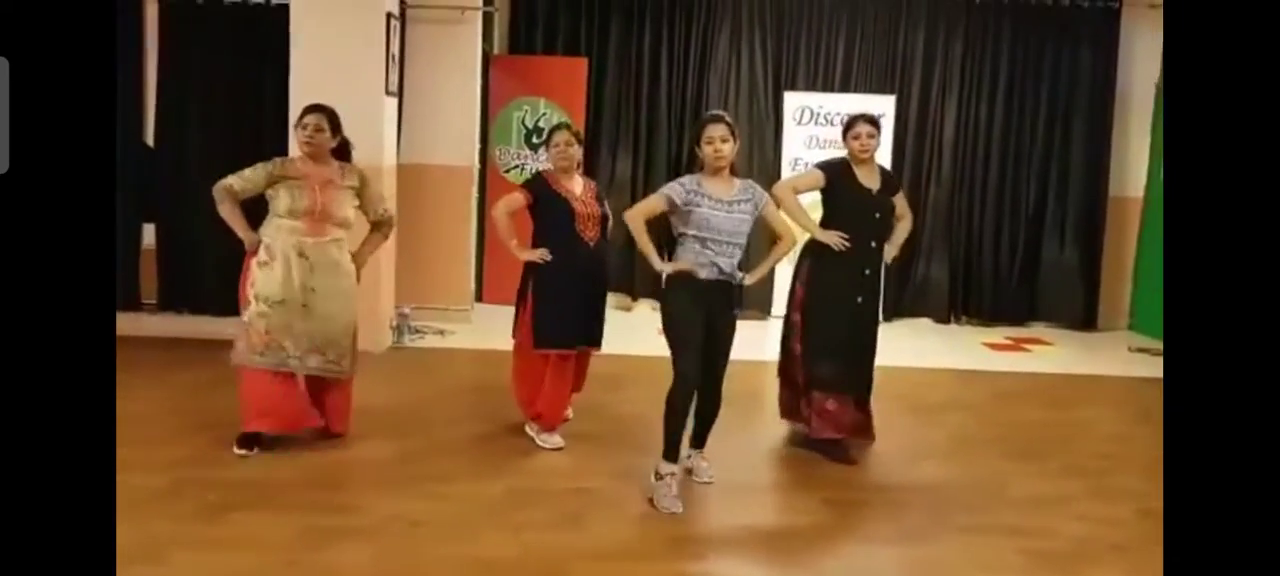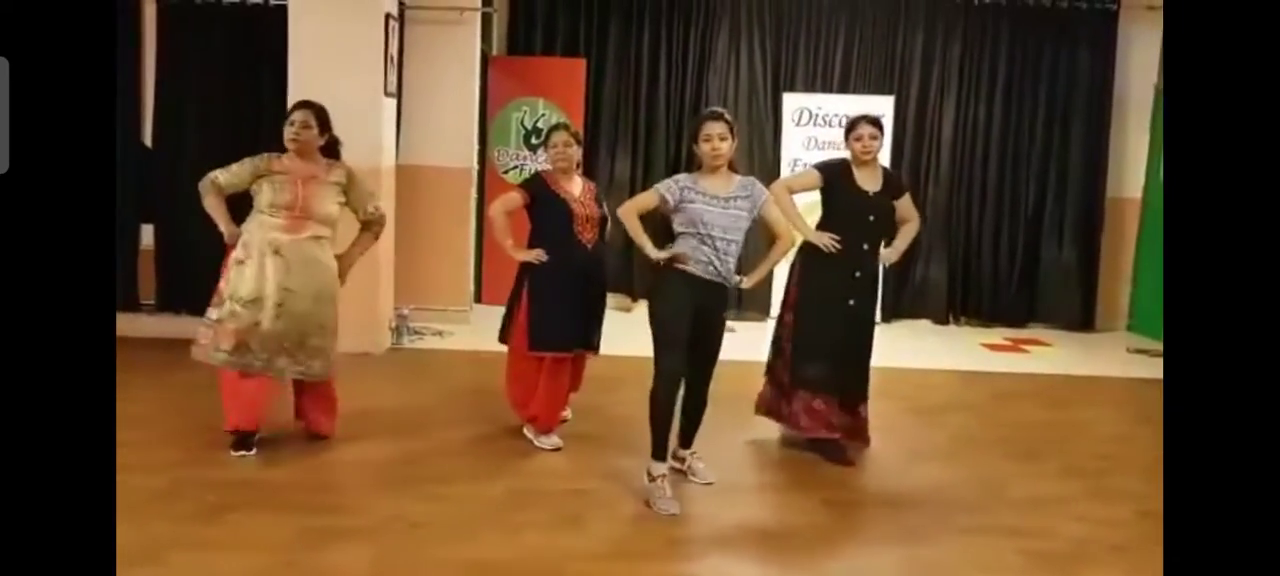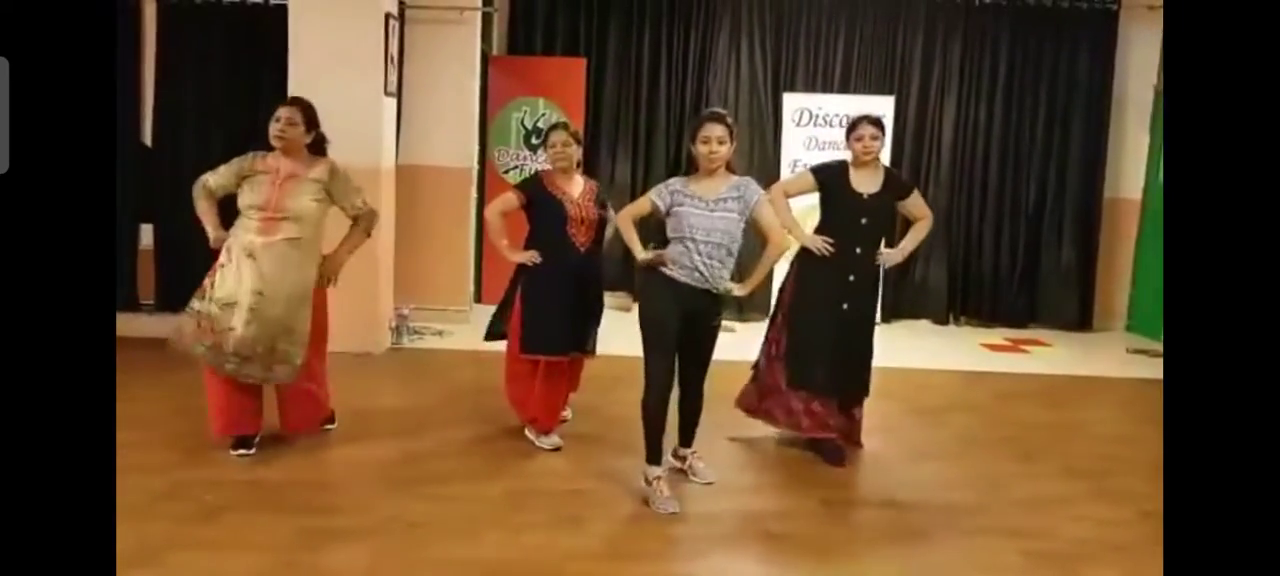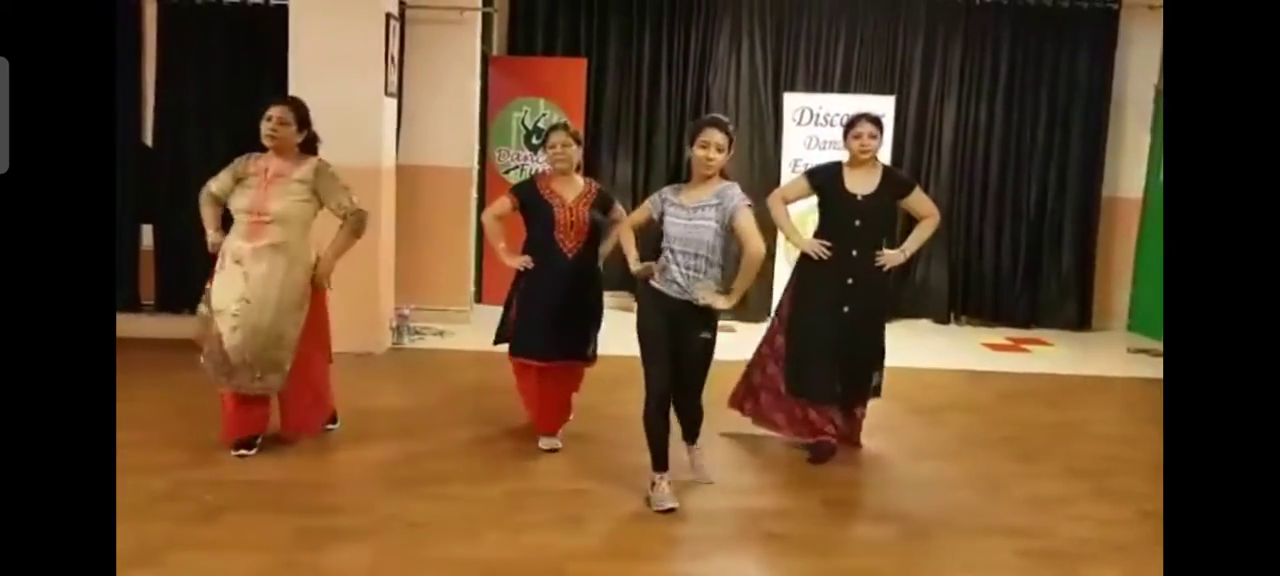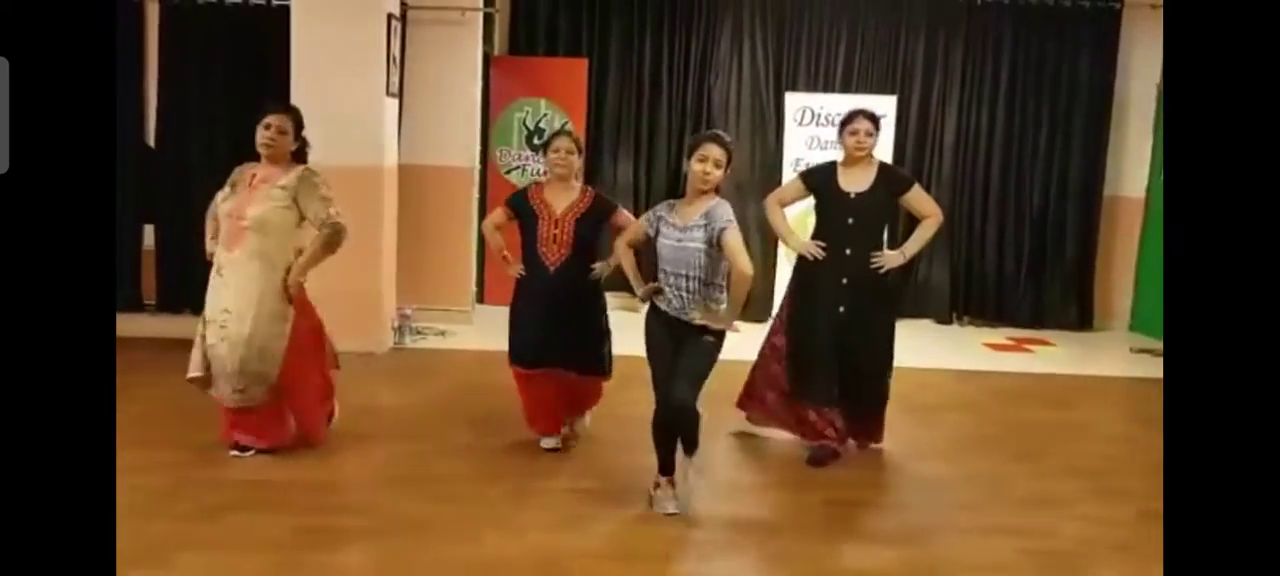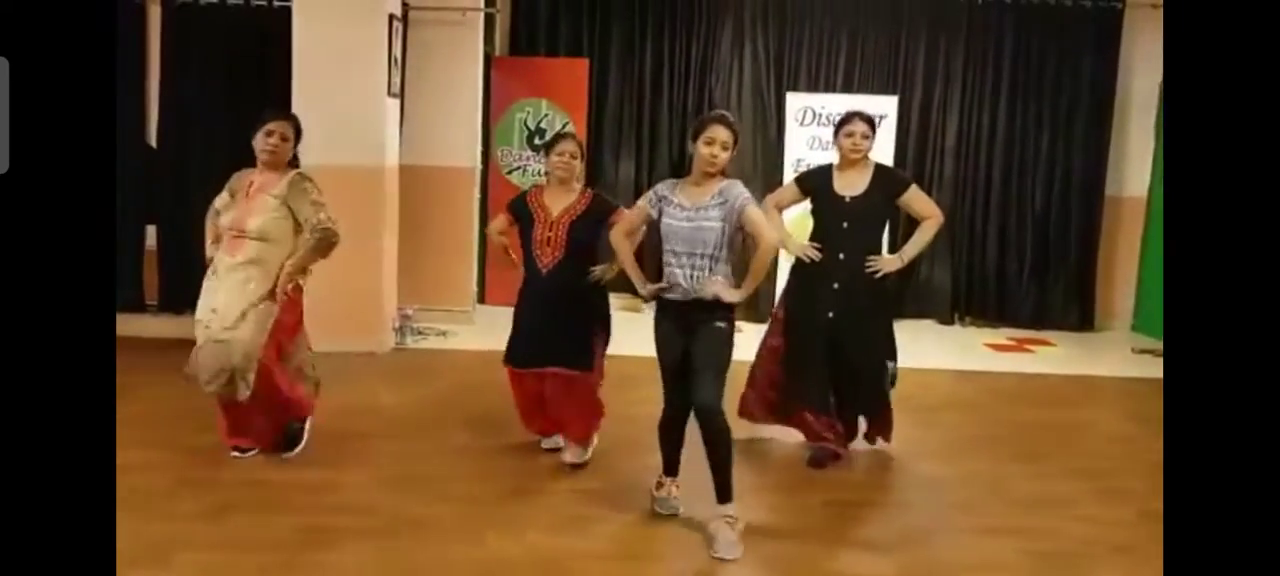
dt=0.2s
person 1, frame 1
left shoulder: (750, 192)
right shoulder: (686, 187)
left elbow: (787, 236)
right elbow: (634, 215)
left wrist: (754, 275)
right wrist: (659, 263)
left hip: (724, 296)
right hip: (684, 291)
left knee: (712, 382)
right knee: (686, 375)
left ankle: (696, 452)
right ankle: (666, 469)
person 1, frame 2
left shoulder: (750, 189)
right shoulder: (681, 185)
left elbow: (785, 236)
right elbow: (627, 210)
left wrist: (752, 278)
right wrist: (652, 251)
left hip: (716, 293)
right hip: (676, 284)
left knee: (700, 378)
right knee: (669, 372)
left ankle: (684, 452)
right ankle: (657, 471)
person 1, frame 3
left shoulder: (744, 189)
right shoulder: (675, 188)
left elbow: (778, 239)
right elbow: (625, 216)
left wrist: (746, 286)
right wrist: (641, 254)
left hip: (707, 298)
right hip: (664, 288)
left knee: (693, 381)
right knee: (659, 379)
left ankle: (684, 452)
right ankle: (653, 474)
person 1, frame 4
left shoulder: (729, 195)
right shoulder: (668, 196)
left elbow: (755, 248)
right elbow: (627, 225)
left wrist: (731, 298)
right wrist: (635, 265)
left hip: (698, 310)
right hip: (657, 302)
left knee: (687, 394)
right knee: (658, 391)
left ankle: (692, 447)
right ankle: (659, 477)
person 1, frame 5
left shoulder: (719, 212)
right shoulder: (662, 212)
left elbow: (743, 269)
right elbow: (623, 242)
left wrist: (728, 318)
right wrist: (638, 286)
left hip: (702, 327)
right hip: (662, 320)
left knee: (681, 399)
right knee: (664, 404)
left ankle: (688, 459)
right ankle: (664, 481)
person 1, frame 6
left shoulder: (733, 193)
right shoulder: (664, 192)
left elbow: (768, 240)
right elbow: (619, 232)
left wrist: (741, 291)
right wrist: (641, 284)
left hip: (714, 315)
right hip: (670, 312)
left knee: (707, 403)
right knee: (675, 404)
left ankle: (726, 512)
right ankle: (668, 480)
person 2, frame 1
left shoulder: (354, 178)
right shoulder: (278, 170)
left elbow: (384, 221)
right elbow: (224, 191)
left wrist: (361, 255)
right wrist: (246, 234)
left hip: (331, 276)
right hip: (277, 268)
left knee: (329, 348)
right knee: (270, 343)
left ankle: (330, 421)
right ankle: (261, 425)
person 2, frame 2
left shoulder: (341, 175)
right shoulder: (263, 165)
left elbow: (375, 219)
right elbow: (210, 184)
left wrist: (349, 257)
right wrist: (226, 227)
left hip: (311, 274)
right hip: (255, 268)
left knee: (309, 350)
right knee: (243, 345)
left ankle: (319, 421)
right ankle: (245, 425)
person 2, frame 3
left shoulder: (326, 172)
right shoulder: (251, 164)
left elbow: (366, 216)
right elbow: (204, 187)
left wrist: (339, 257)
right wrist: (213, 229)
left hip: (295, 274)
right hip: (240, 269)
left knee: (295, 352)
right knee: (231, 347)
left ankle: (317, 414)
right ankle: (244, 427)
person 2, frame 4
left shoulder: (315, 171)
right shoulder: (245, 165)
left elbow: (356, 217)
right elbow: (210, 194)
left wrist: (328, 261)
right wrist: (212, 232)
left hip: (288, 277)
right hip: (237, 273)
left knee: (296, 355)
right knee: (236, 351)
left ankle: (319, 414)
right ankle: (247, 428)
person 2, frame 5
left shoulder: (301, 179)
right shoulder: (242, 174)
left elbow: (334, 230)
right elbow: (216, 206)
left wrist: (299, 270)
right wrist: (211, 242)
left hip: (271, 286)
right hip: (227, 283)
left knee: (289, 362)
right knee: (230, 359)
left ankle: (319, 410)
right ankle: (250, 433)
person 2, frame 6
left shoulder: (296, 185)
right shoulder: (239, 180)
left elbow: (326, 235)
right elbow: (215, 212)
left wrist: (290, 272)
right wrist: (210, 248)
left hip: (265, 291)
right hip: (223, 286)
left knee: (255, 360)
right knee: (220, 357)
left ankle: (295, 414)
right ankle: (248, 433)
person 3, frame 1
left shoulder: (887, 179)
right shoulder: (833, 171)
left elbow: (904, 217)
right elbow: (782, 189)
left wrist: (892, 247)
right wrist: (815, 231)
left hip: (866, 276)
right hip: (826, 270)
left knee: (856, 350)
right knee: (824, 348)
left ankle: (848, 424)
right ankle: (823, 431)
person 3, frame 2
left shoulder: (891, 182)
right shoulder: (832, 172)
left elbow: (911, 220)
right elbow: (779, 188)
left wrist: (895, 251)
right wrist: (807, 232)
left hip: (863, 278)
right hip: (821, 271)
left knee: (852, 352)
right knee: (818, 347)
left ankle: (843, 425)
right ankle: (821, 431)
person 3, frame 3
left shoulder: (895, 183)
right shoulder: (830, 173)
left elbow: (924, 218)
right elbow: (777, 192)
left wrist: (901, 252)
right wrist: (800, 235)
left hip: (863, 280)
right hip: (819, 274)
left knee: (851, 355)
right knee: (816, 349)
left ankle: (840, 427)
right ankle: (820, 431)
person 3, frame 4
left shoulder: (895, 182)
right shoulder: (826, 175)
left elbow: (931, 216)
right elbow: (776, 198)
left wrist: (904, 253)
right wrist: (797, 240)
left hip: (867, 283)
right hip: (820, 277)
left knee: (857, 357)
right knee: (816, 354)
left ankle: (844, 429)
right ankle: (821, 433)
person 3, frame 5
left shoulder: (892, 179)
right shoulder: (821, 175)
left elbow: (933, 216)
right elbow: (773, 201)
left wrist: (903, 254)
right wrist: (793, 241)
left hip: (868, 283)
right hip: (818, 279)
left knee: (864, 361)
right knee: (816, 357)
left ankle: (857, 430)
right ankle: (825, 436)
person 3, frame 6
left shoulder: (889, 180)
right shoulder: (816, 178)
left elbow: (933, 217)
right elbow: (770, 205)
left wrist: (901, 258)
right wrist: (790, 243)
left hip: (864, 288)
right hip: (814, 283)
left knee: (861, 367)
right knee: (811, 362)
left ankle: (855, 425)
right ankle: (826, 438)
person 4, frame 1
left shoulder: (591, 188)
right shoulder: (541, 184)
left elbow: (606, 219)
right elbow: (500, 210)
right wrist: (519, 250)
left hip: (588, 281)
right hip: (551, 279)
left knee: (578, 347)
right knee: (548, 349)
left ankle: (560, 403)
right ankle: (541, 421)
person 4, frame 2
left shoulder: (590, 189)
right shoulder: (539, 184)
left elbow: (603, 223)
right elbow: (497, 210)
left wrist: (592, 251)
right wrist: (515, 250)
left hip: (585, 283)
right hip: (547, 280)
left knee: (573, 349)
right knee: (544, 350)
left ankle: (557, 404)
right ankle: (538, 422)
person 4, frame 3
left shoulder: (592, 189)
right shoulder: (536, 185)
left elbow: (608, 222)
right elbow: (493, 211)
left wrist: (595, 251)
right wrist: (510, 251)
left hip: (582, 285)
right hip: (543, 281)
left knee: (570, 351)
right knee: (541, 352)
left ankle: (556, 405)
right ankle: (539, 423)
person 4, frame 4
left shoulder: (595, 192)
right shoulder: (532, 188)
left elbow: (620, 221)
right elbow: (490, 215)
left wrist: (602, 252)
right wrist: (507, 255)
left hip: (581, 288)
right hip: (539, 286)
left knee: (572, 356)
right knee: (539, 357)
left ankle: (559, 411)
right ankle: (546, 426)
person 4, frame 5
left shoulder: (593, 201)
right shoulder: (526, 197)
left elbow: (632, 228)
right elbow: (489, 226)
left wrist: (610, 263)
right wrist: (508, 261)
left hip: (579, 299)
right hip: (535, 298)
left knee: (579, 367)
right knee: (536, 367)
left ankle: (575, 413)
right ankle: (548, 427)
person 4, frame 6
left shoulder: (594, 204)
right shoulder: (526, 201)
right elbow: (494, 230)
left wrist: (612, 265)
right wrist: (516, 262)
left hip: (580, 304)
right hip: (535, 303)
left knee: (573, 374)
right knee: (529, 371)
left ankle: (582, 437)
right ankle: (548, 428)
